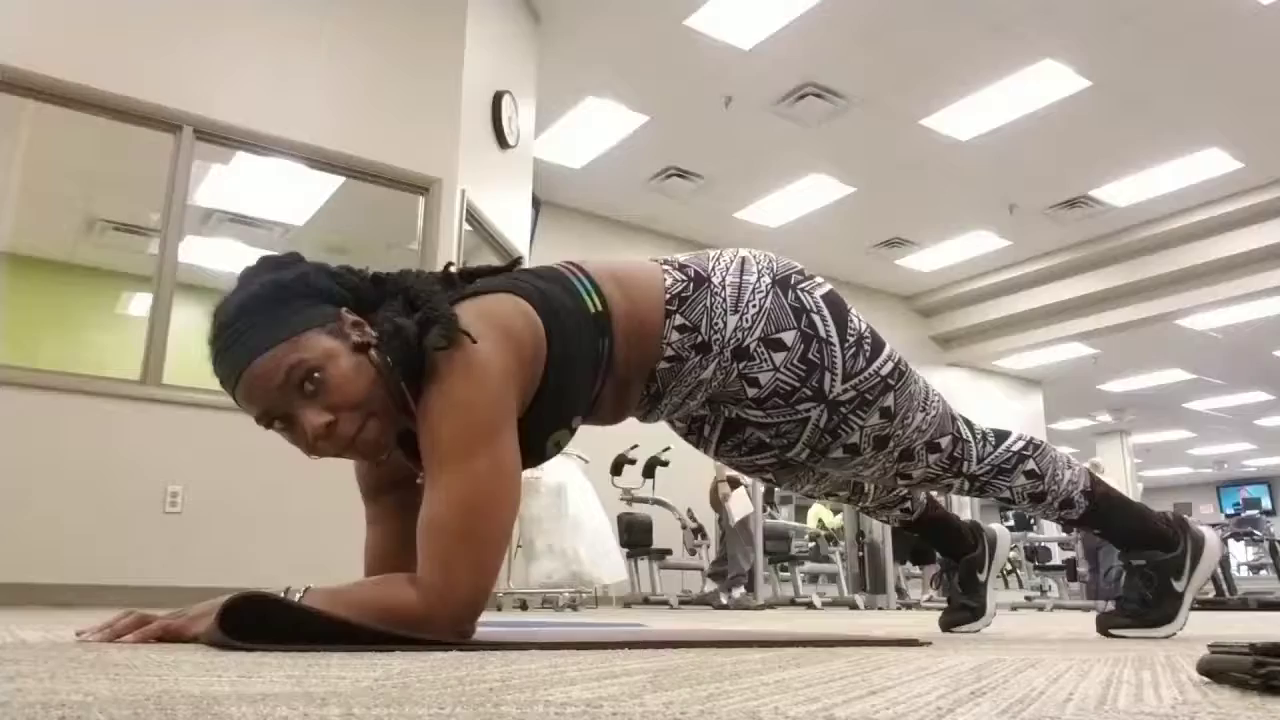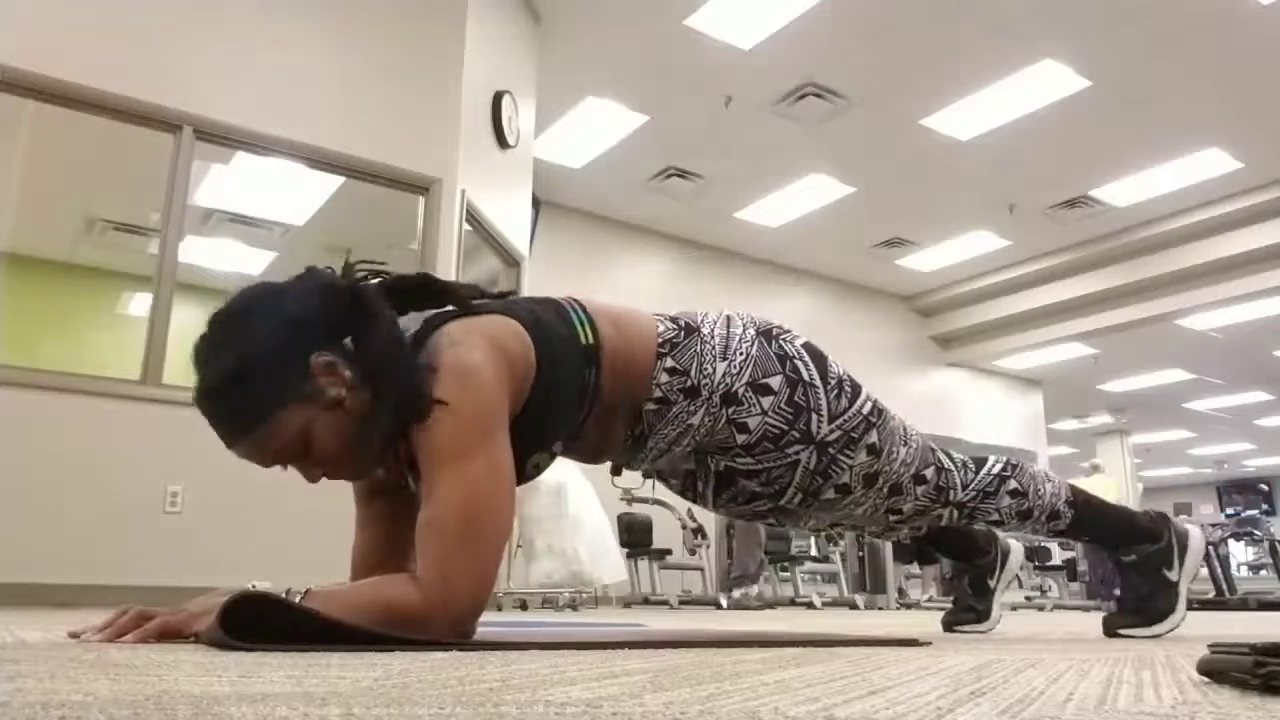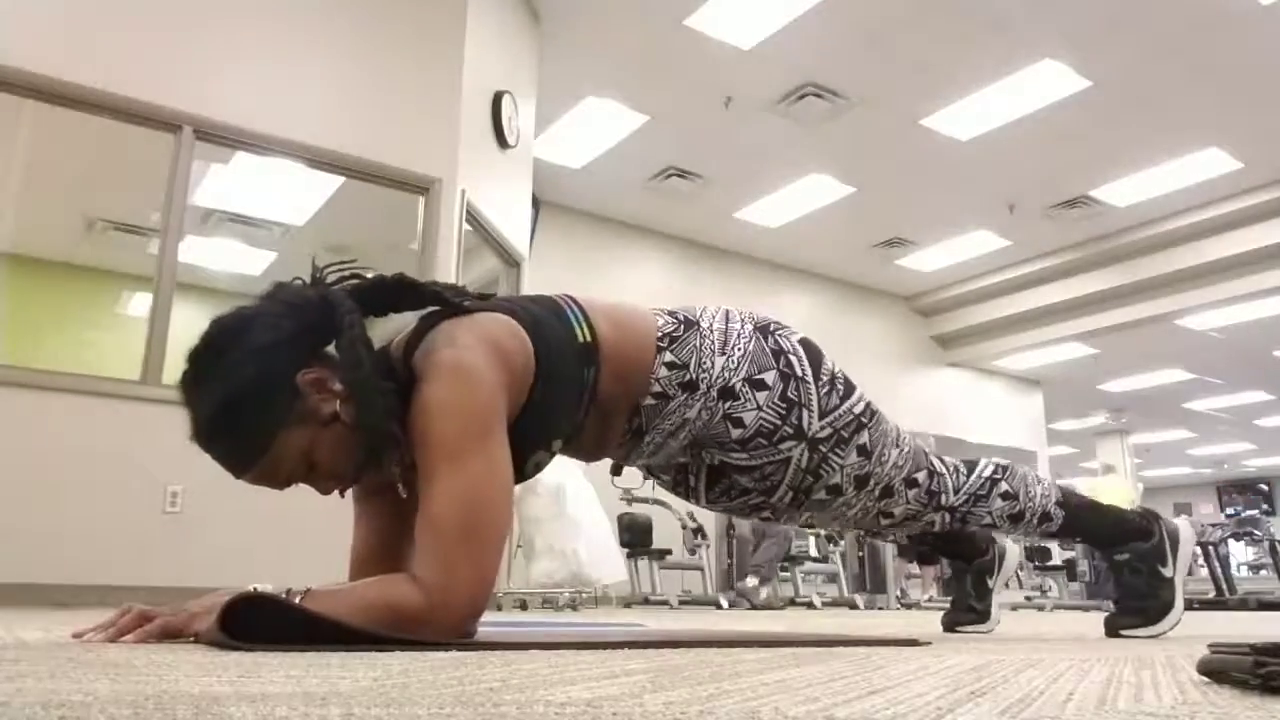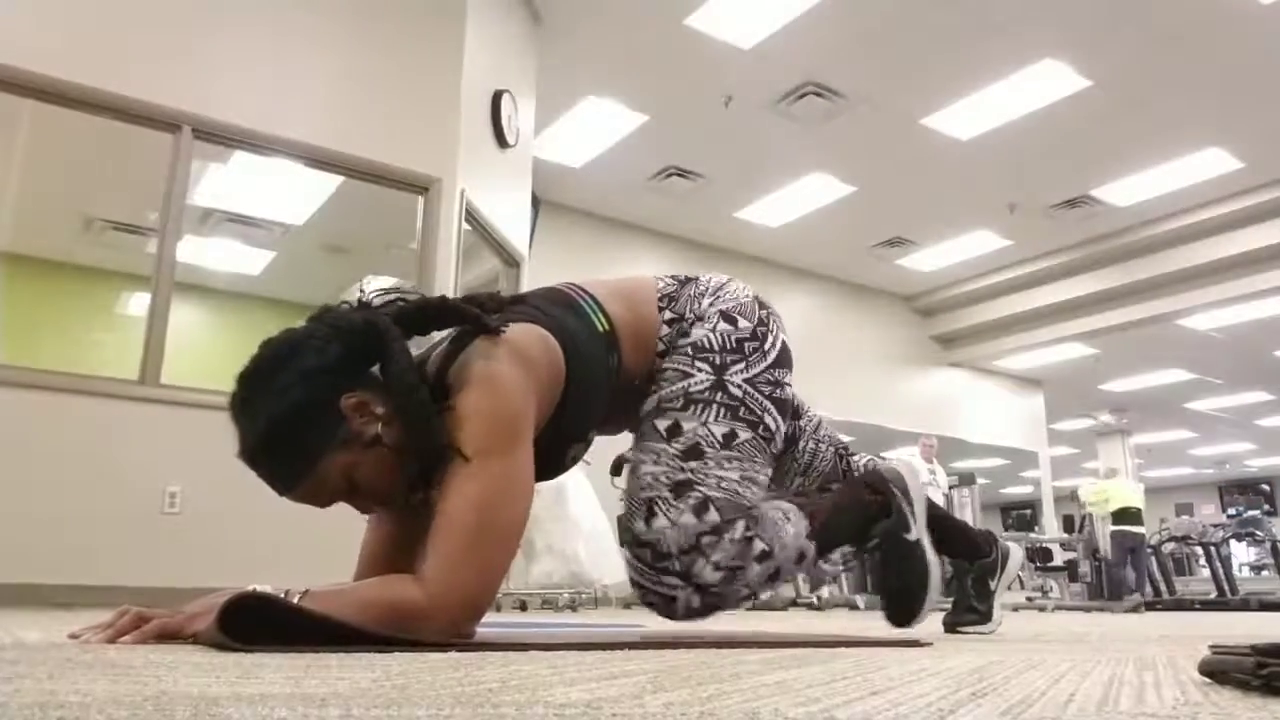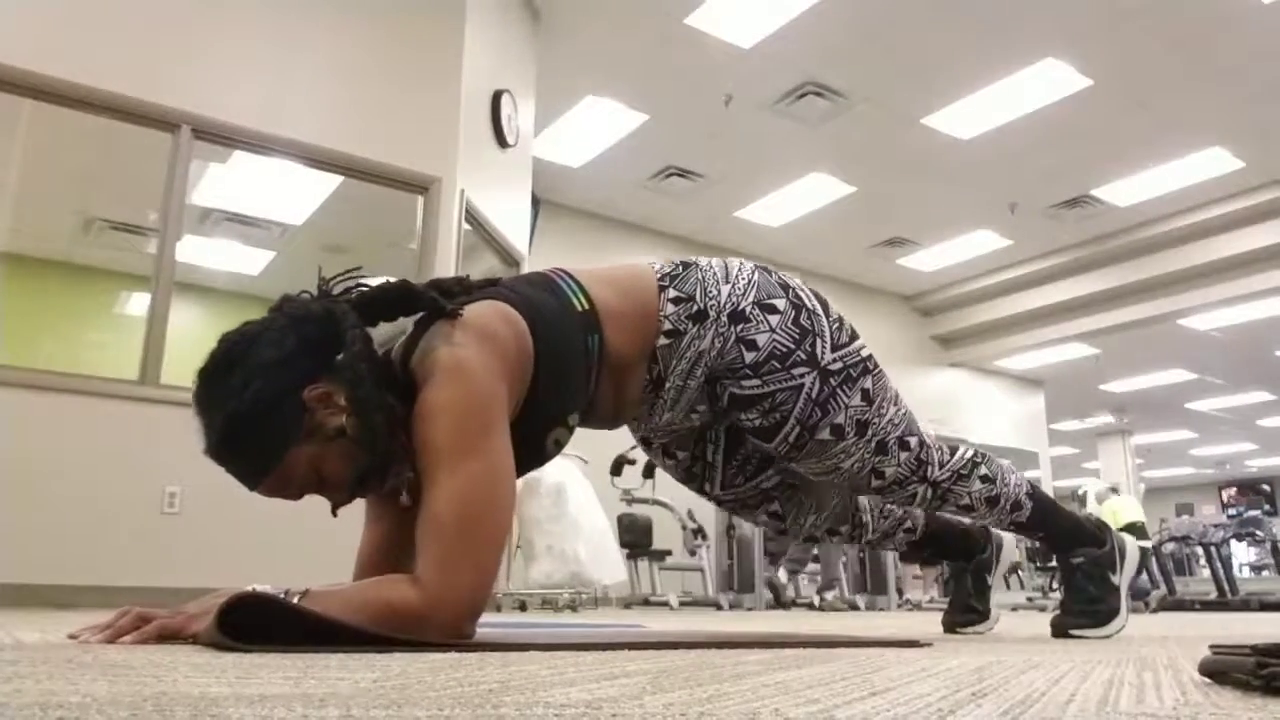
dt=0.5s
person 1, frame 1
left shoulder: (462, 355)
right shoulder: (391, 403)
left elbow: (443, 604)
right elbow: (397, 583)
left hip: (755, 329)
right hip: (701, 389)
left knee: (947, 452)
right knee: (867, 478)
left ankle: (1166, 541)
right ankle: (966, 553)
person 1, frame 2
left shoulder: (457, 370)
right shoulder: (386, 409)
left elbow: (444, 605)
right elbow: (383, 588)
left hip: (739, 386)
right hip: (687, 438)
left knee: (926, 483)
right knee: (906, 490)
left ankle: (1152, 538)
right ankle: (980, 562)
person 1, frame 3
left shoulder: (453, 375)
right shoulder: (386, 409)
left elbow: (443, 605)
right elbow: (380, 587)
left wrist: (249, 606)
right wrist: (244, 609)
left hip: (737, 380)
right hip: (676, 436)
left knee: (930, 488)
right knee: (885, 494)
left ankle: (1133, 535)
right ankle: (978, 561)
person 1, frame 4
left shoulder: (488, 388)
right shoulder: (411, 409)
left elbow: (443, 606)
right elbow: (382, 584)
left wrist: (248, 605)
left hip: (715, 331)
right hip: (665, 370)
left knee: (681, 562)
right knee: (828, 480)
left ankle: (885, 511)
right ankle: (972, 546)
person 1, frame 5
left shoulder: (456, 374)
right shoulder: (398, 407)
left elbow: (445, 606)
right elbow: (385, 586)
left wrist: (250, 606)
left hip: (747, 331)
right hip: (681, 405)
left knee: (908, 471)
right knee: (813, 517)
left ankle: (1090, 544)
right ankle: (961, 545)
